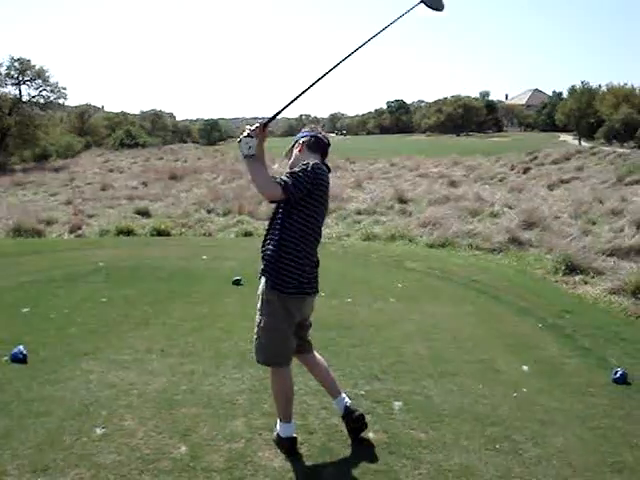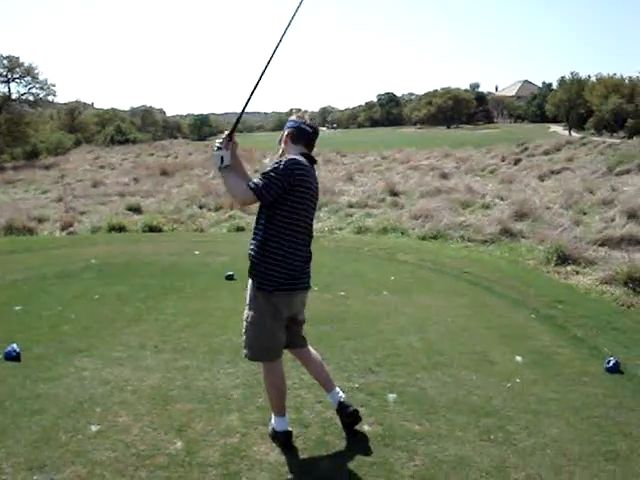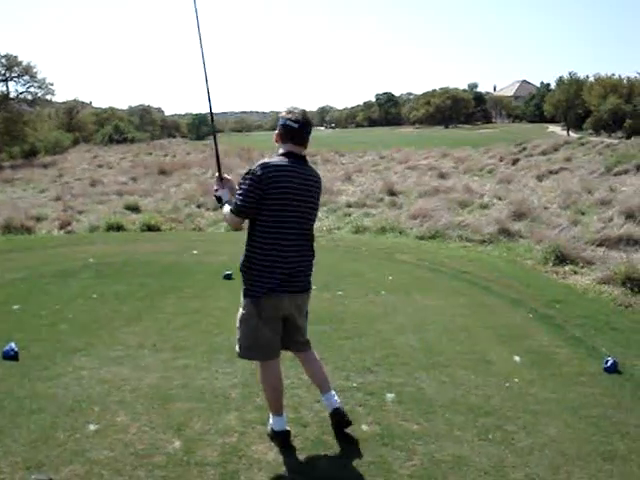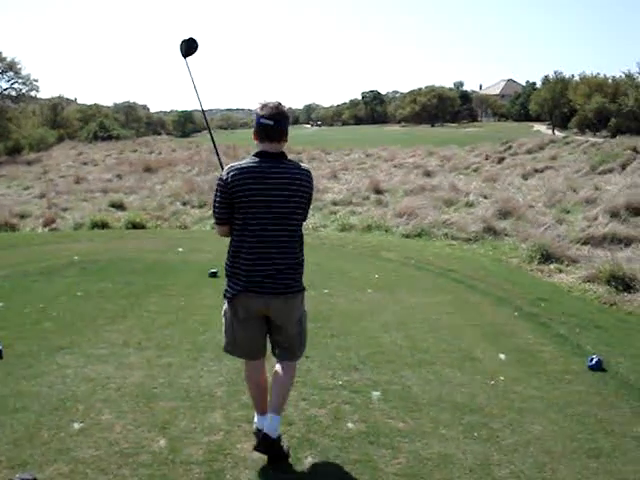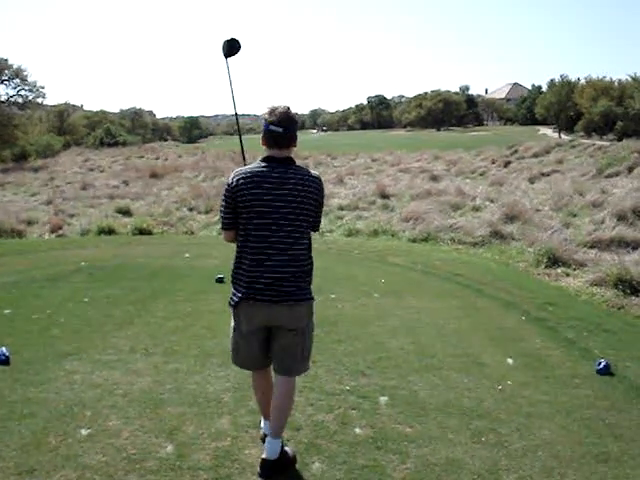
dt=0.3s
person 1, frame 1
left shoulder: (312, 169)
right shoulder: (313, 177)
left elbow: (271, 191)
right elbow: (272, 186)
left wrist: (251, 154)
right wrist: (257, 152)
left hip: (282, 284)
right hip: (302, 284)
left knee: (279, 362)
right knee: (303, 350)
left ankle: (286, 434)
right ankle: (348, 409)
person 1, frame 2
left shoulder: (290, 166)
right shoulder: (306, 172)
left elbow: (244, 196)
right elbow: (257, 190)
left wrist: (225, 165)
right wrist: (235, 160)
left hip: (270, 280)
right hip: (296, 281)
left knee: (270, 357)
right knee: (298, 345)
left ankle: (280, 428)
right ankle: (341, 402)
person 1, frame 3
left shoulder: (262, 171)
right shoulder: (313, 178)
left elbow: (234, 221)
left wrist: (225, 199)
right wrist: (237, 191)
left hip: (262, 283)
right hip: (299, 282)
left knee: (268, 357)
right knee: (302, 346)
left ankle: (279, 427)
right ankle: (334, 407)
person 1, frame 4
left shoulder: (233, 174)
right shoulder: (303, 176)
left elbow: (223, 229)
left hip: (244, 283)
right hip: (288, 285)
left knee: (253, 358)
right knee: (288, 355)
left ankle: (262, 425)
right ankle: (272, 427)
person 1, frame 5
left shoulder: (239, 179)
right shoulder: (313, 183)
left elbow: (228, 235)
left hip: (250, 292)
right hip: (294, 294)
left knee: (258, 365)
right knee: (286, 374)
left ankle: (268, 427)
